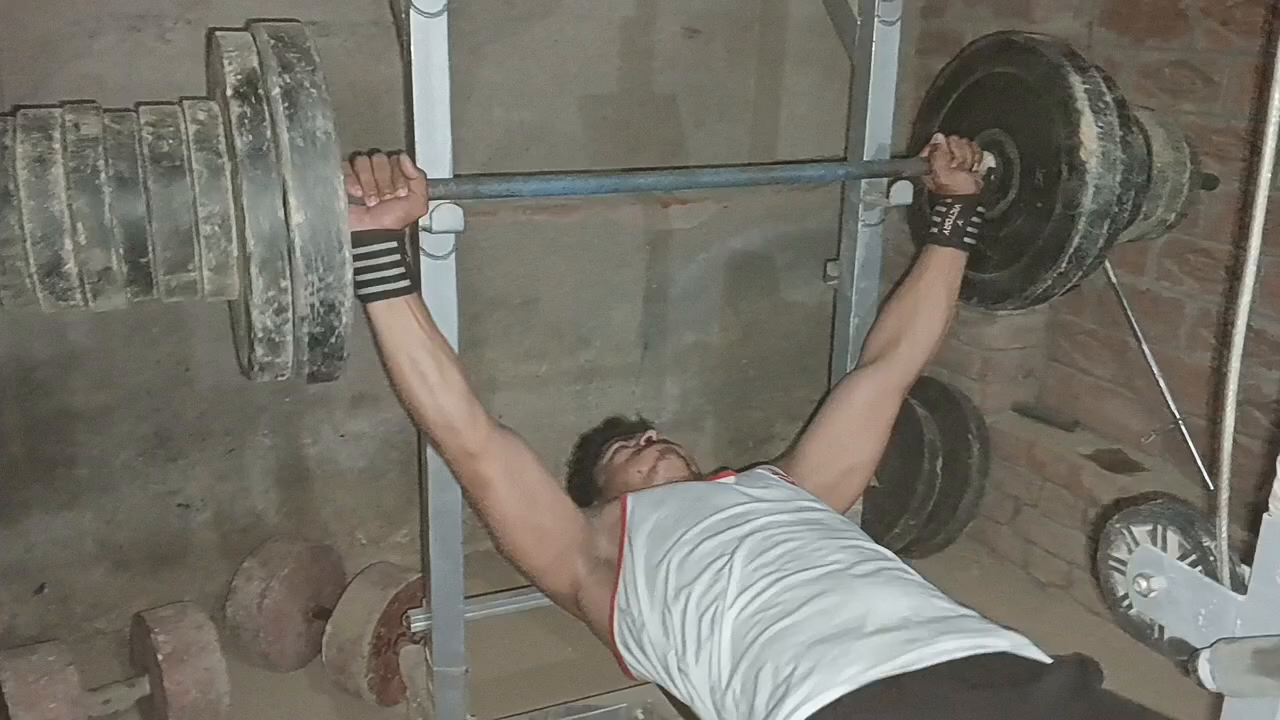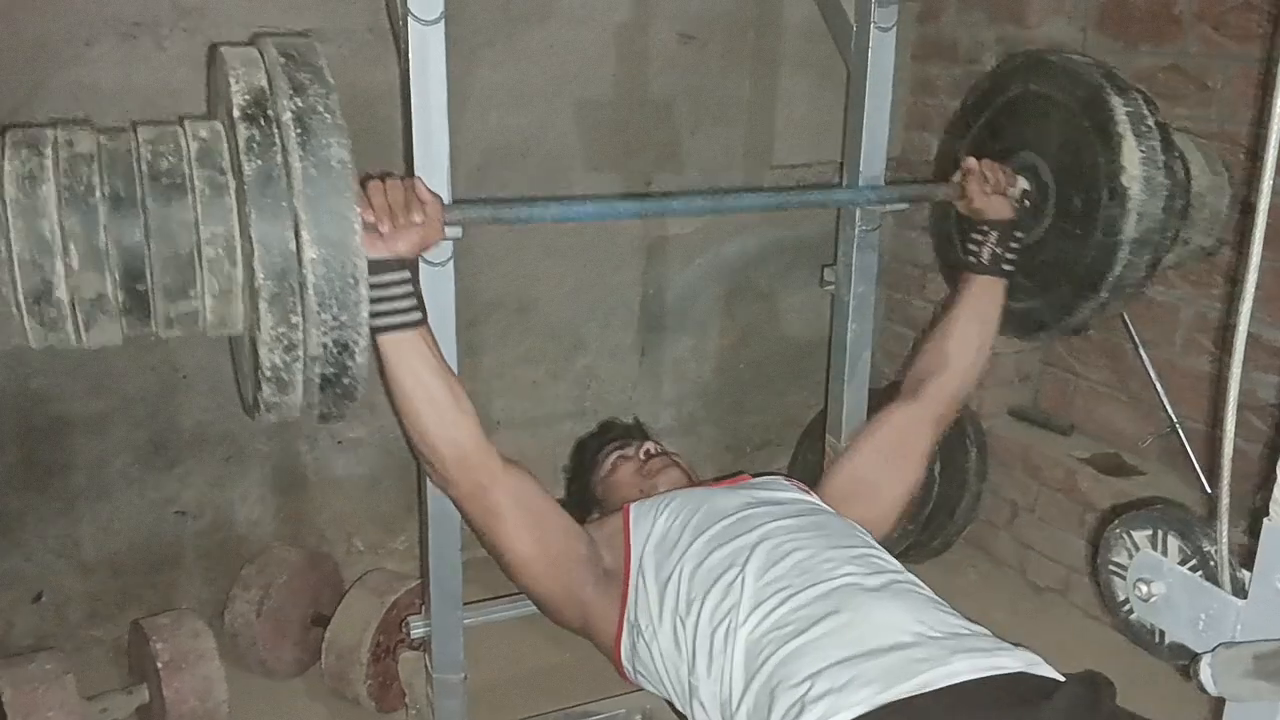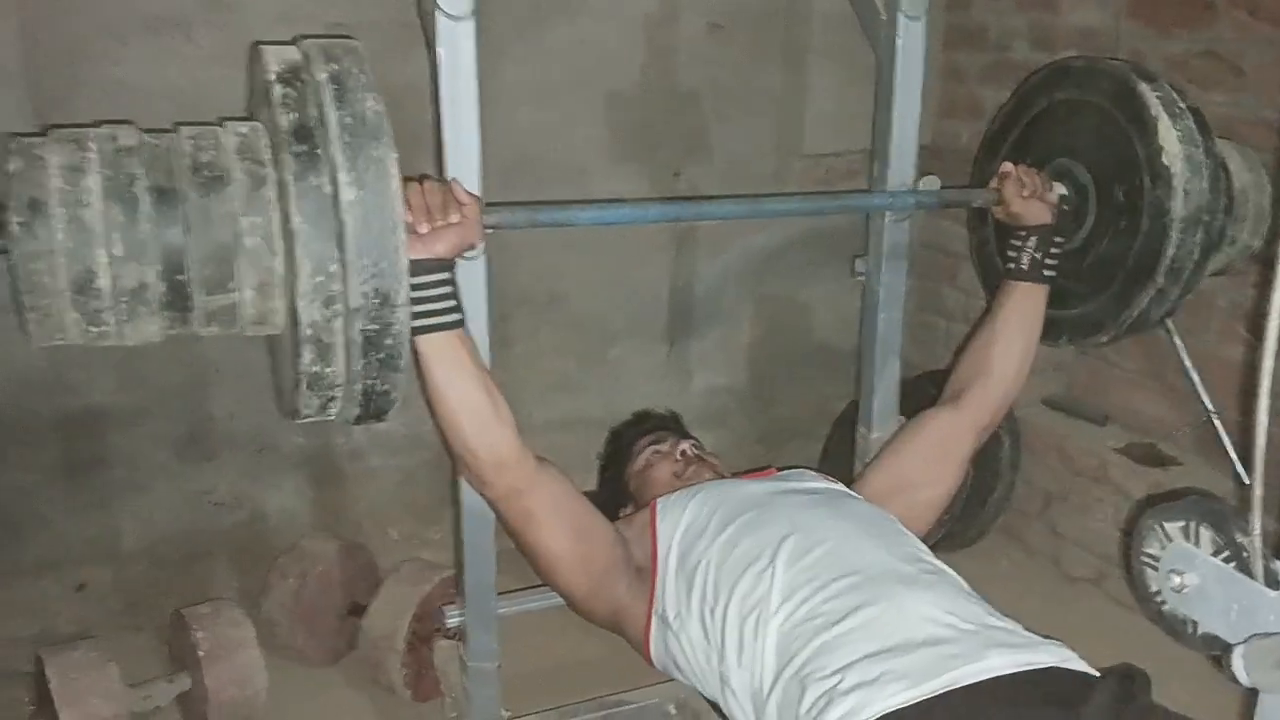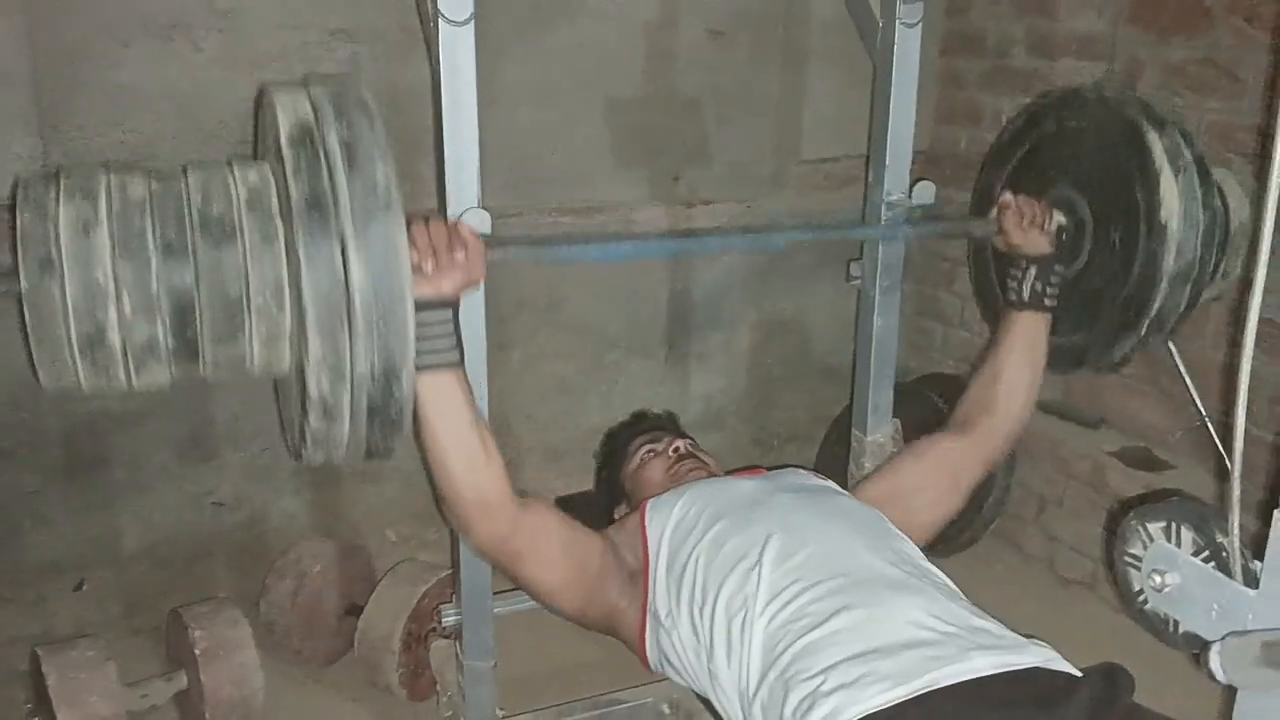
dt=0.4s
person 1, frame 1
left shoulder: (791, 494)
right shoulder: (602, 555)
left elbow: (885, 368)
right elbow: (469, 437)
left wrist: (955, 211)
right wrist: (378, 246)
person 1, frame 2
left shoulder: (807, 508)
right shoulder: (605, 567)
left elbow: (927, 401)
right elbow: (471, 469)
left wrist: (994, 239)
right wrist: (390, 274)
person 1, frame 3
left shoulder: (841, 502)
right shoulder: (637, 567)
left elbow: (968, 407)
right elbow: (503, 470)
left wrist: (1031, 243)
right wrist: (429, 273)
person 1, frame 4
left shoulder: (832, 501)
right shoulder: (636, 562)
left elbow: (979, 435)
right elbow: (490, 515)
left wrist: (1032, 271)
right wrist: (434, 314)
